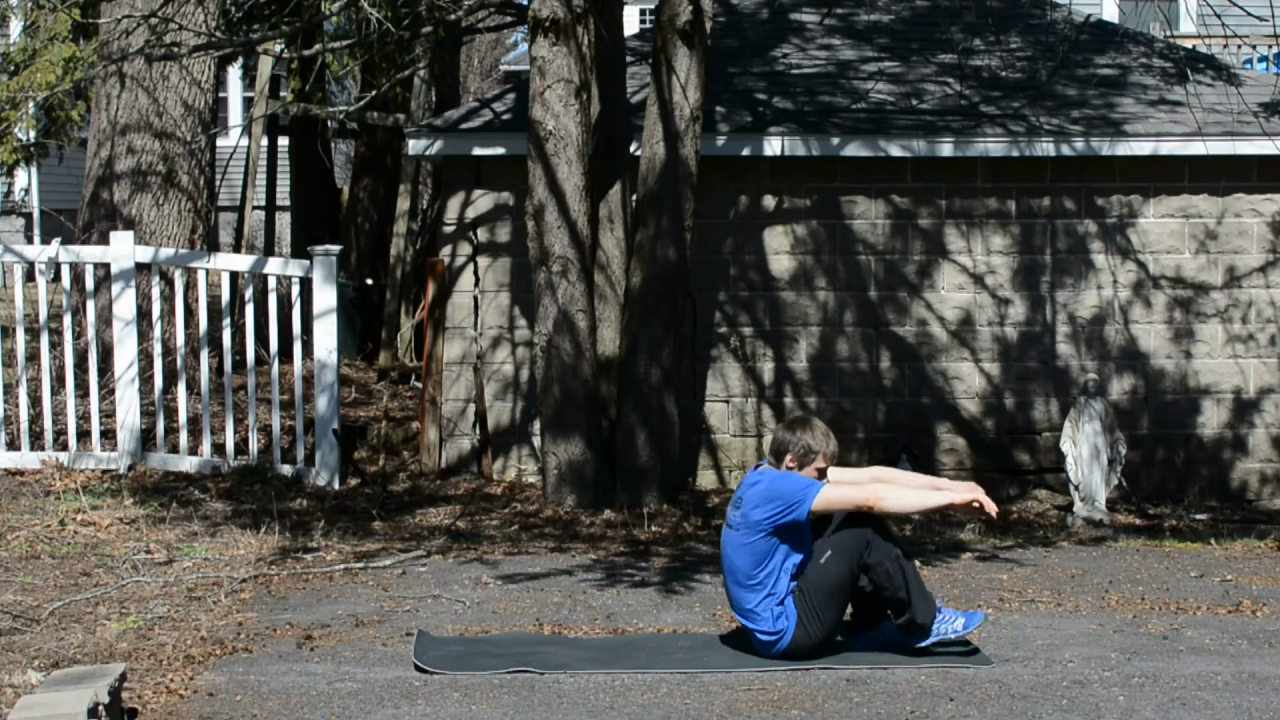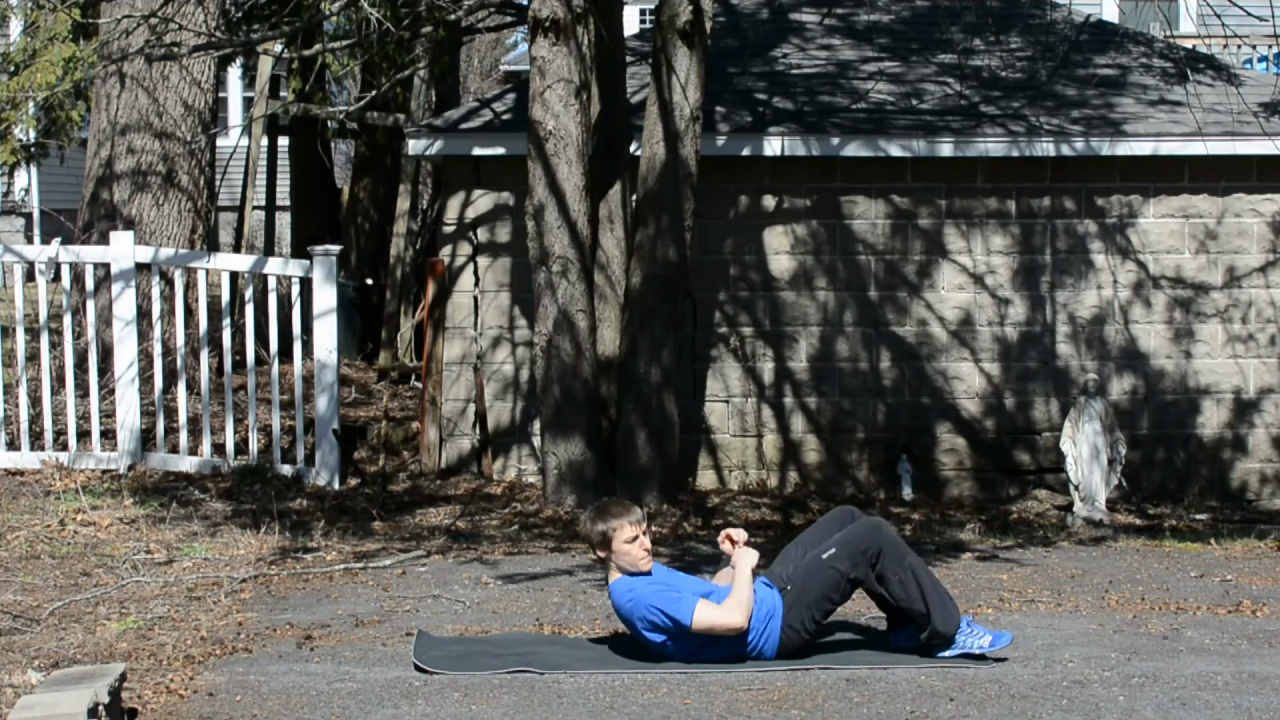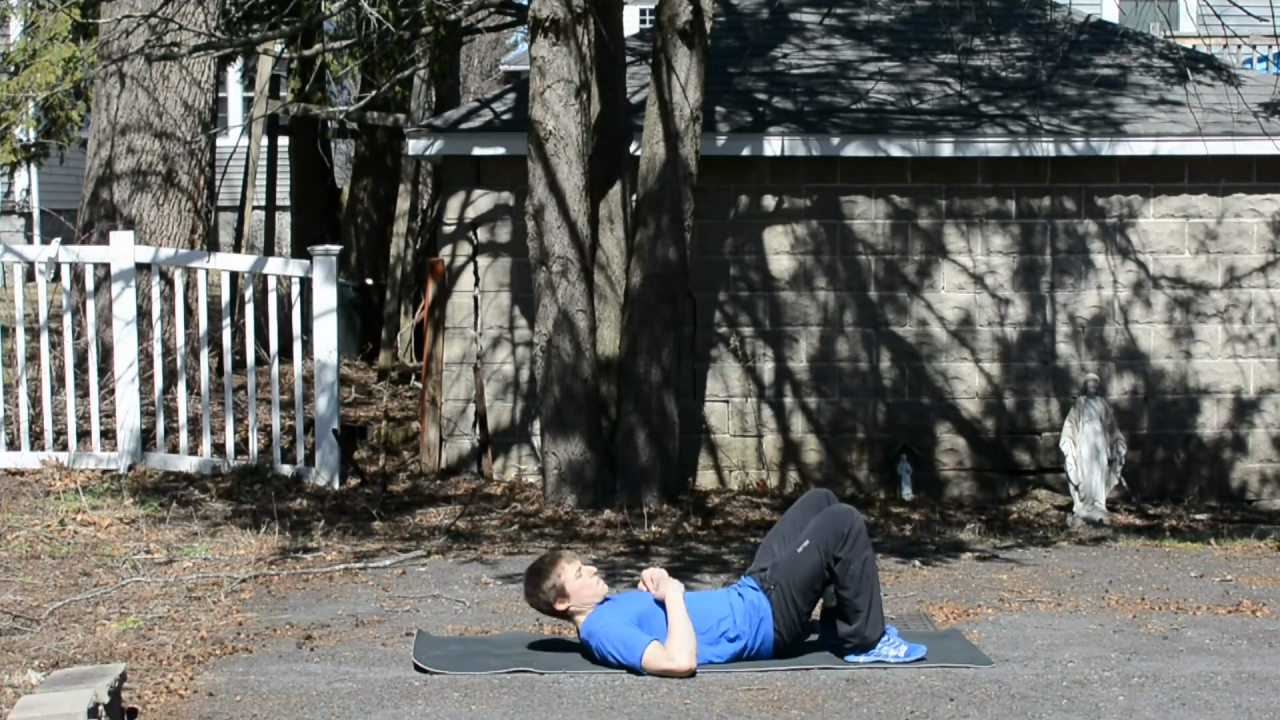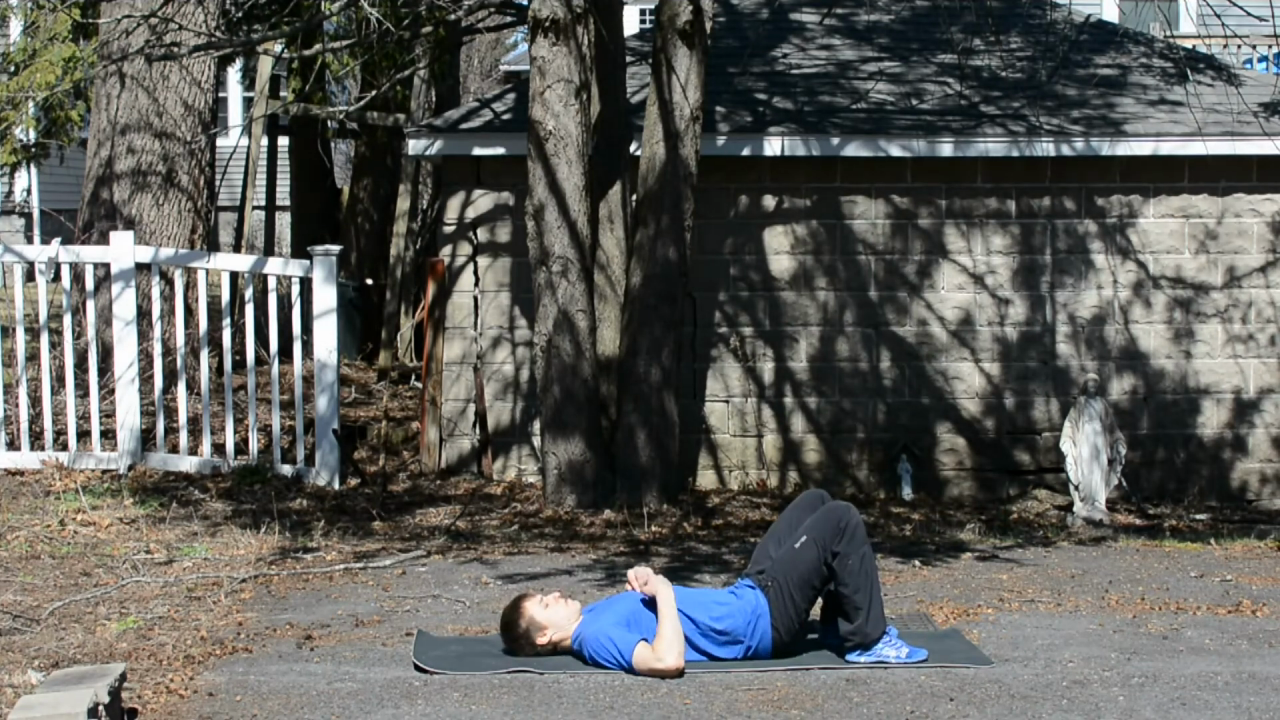
dt=1s
person 1, frame 1
left shoulder: (770, 474)
right shoulder: (773, 490)
left elbow: (872, 476)
right elbow: (871, 499)
left wrist: (946, 485)
right wrist: (953, 495)
left hip: (787, 605)
right hip: (786, 631)
left knee: (857, 523)
right knee: (864, 529)
left ankle: (875, 623)
right ankle: (922, 625)
person 1, frame 2
left shoulder: (642, 573)
right shoulder: (636, 597)
right elbow: (734, 619)
left wrist: (732, 561)
right wrist: (744, 565)
left hip: (770, 597)
right hip: (777, 624)
left knee: (848, 518)
right knee: (874, 535)
left ankle: (907, 625)
right ankle: (945, 633)
person 1, frame 3
left shoulder: (606, 611)
right shoulder: (603, 631)
right elbow: (680, 662)
left wrist: (652, 588)
right wrist: (672, 595)
left hip: (750, 595)
right hip: (766, 620)
left knee: (820, 501)
right knee: (844, 522)
left ankle: (838, 627)
right ankle: (865, 642)
person 1, frame 4
left shoulder: (594, 617)
right shoulder: (595, 638)
right elbow: (669, 661)
left wrist: (642, 584)
right wrist: (662, 594)
left hip: (747, 596)
right hip: (764, 621)
left knee: (817, 501)
right knee: (841, 520)
left ankle: (839, 627)
right ankle: (867, 641)
